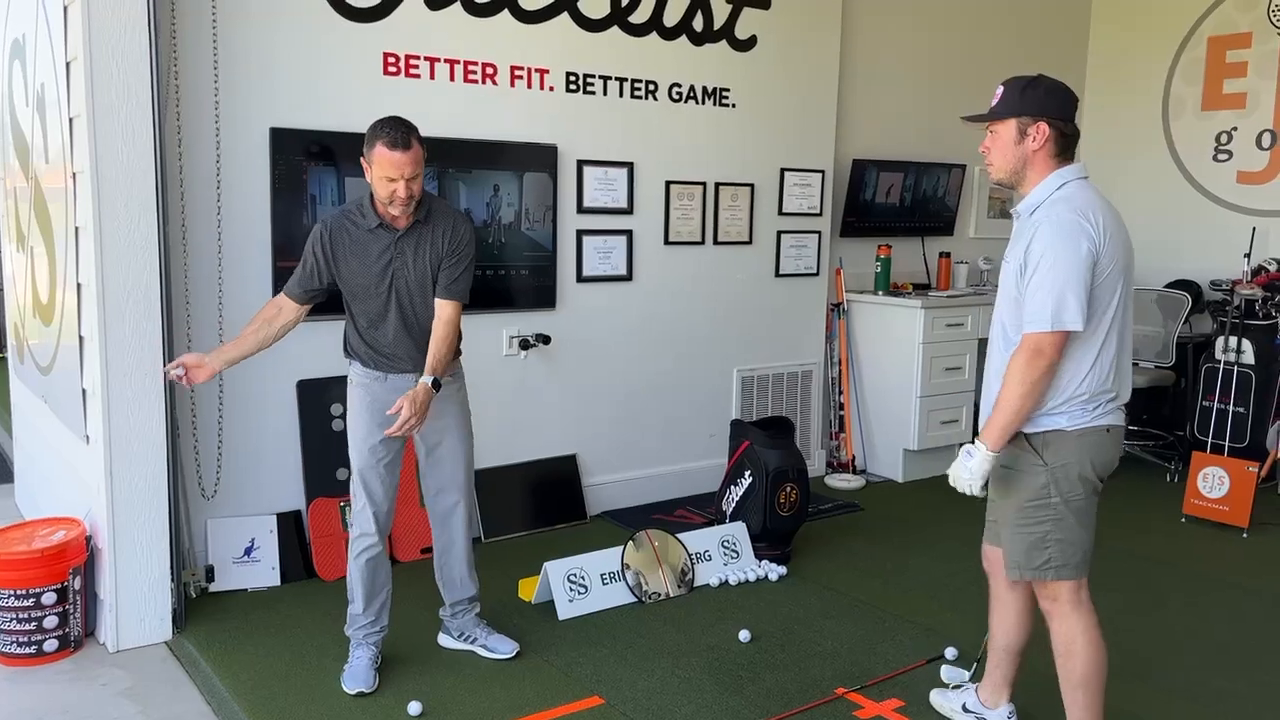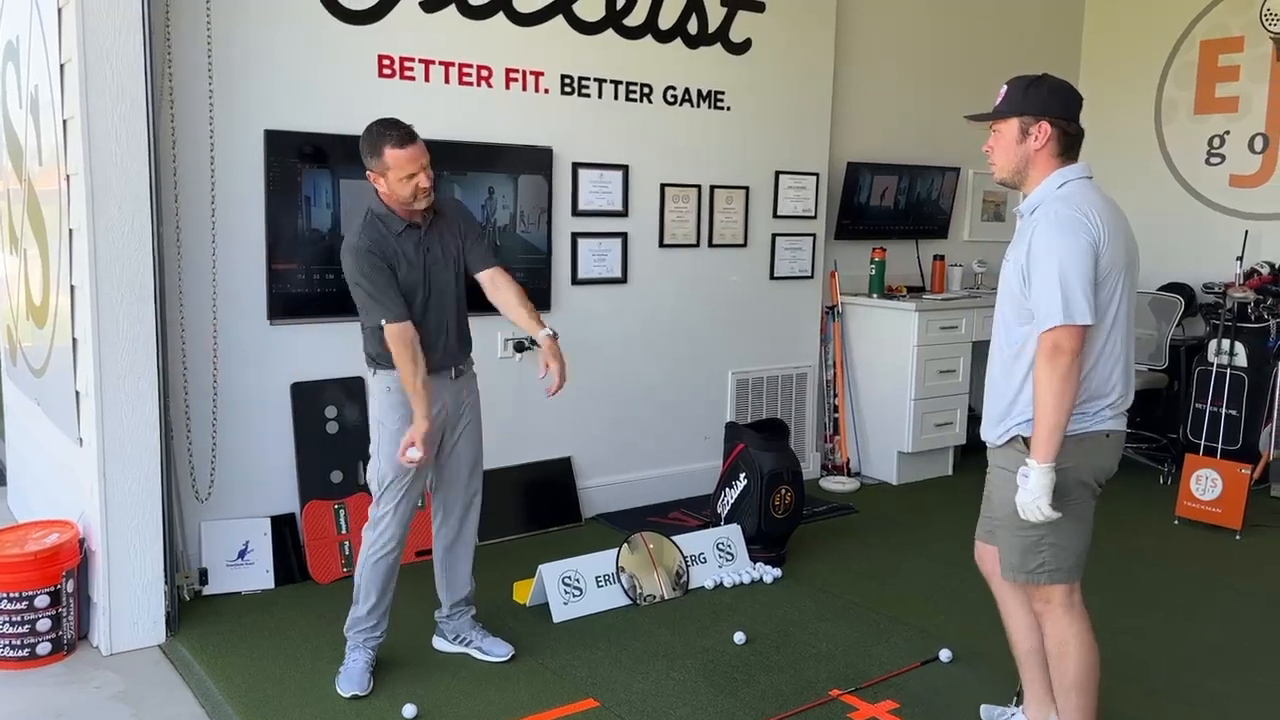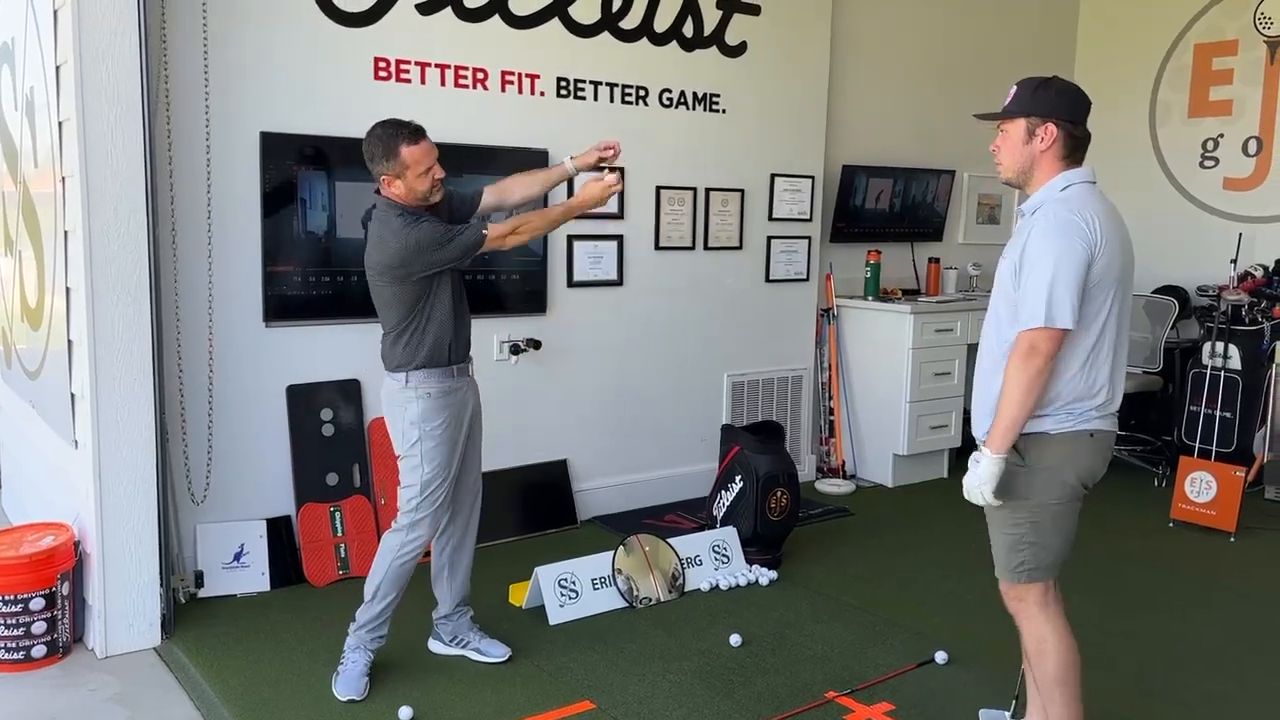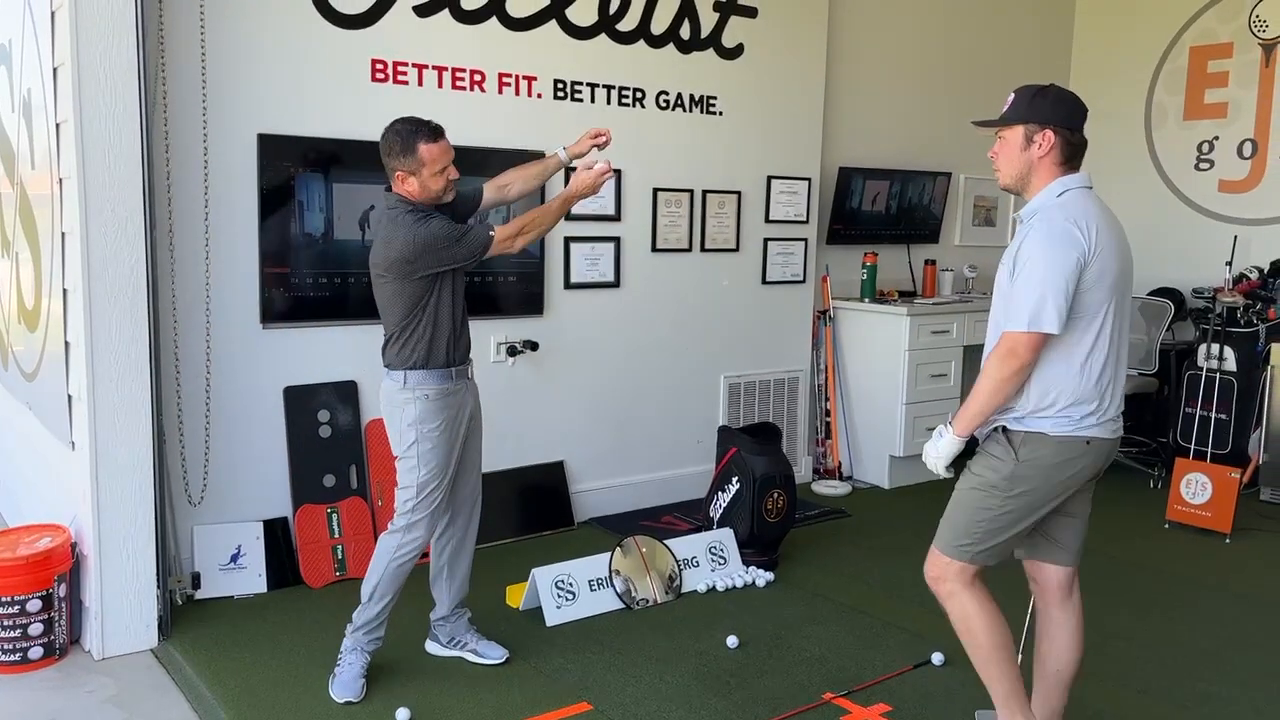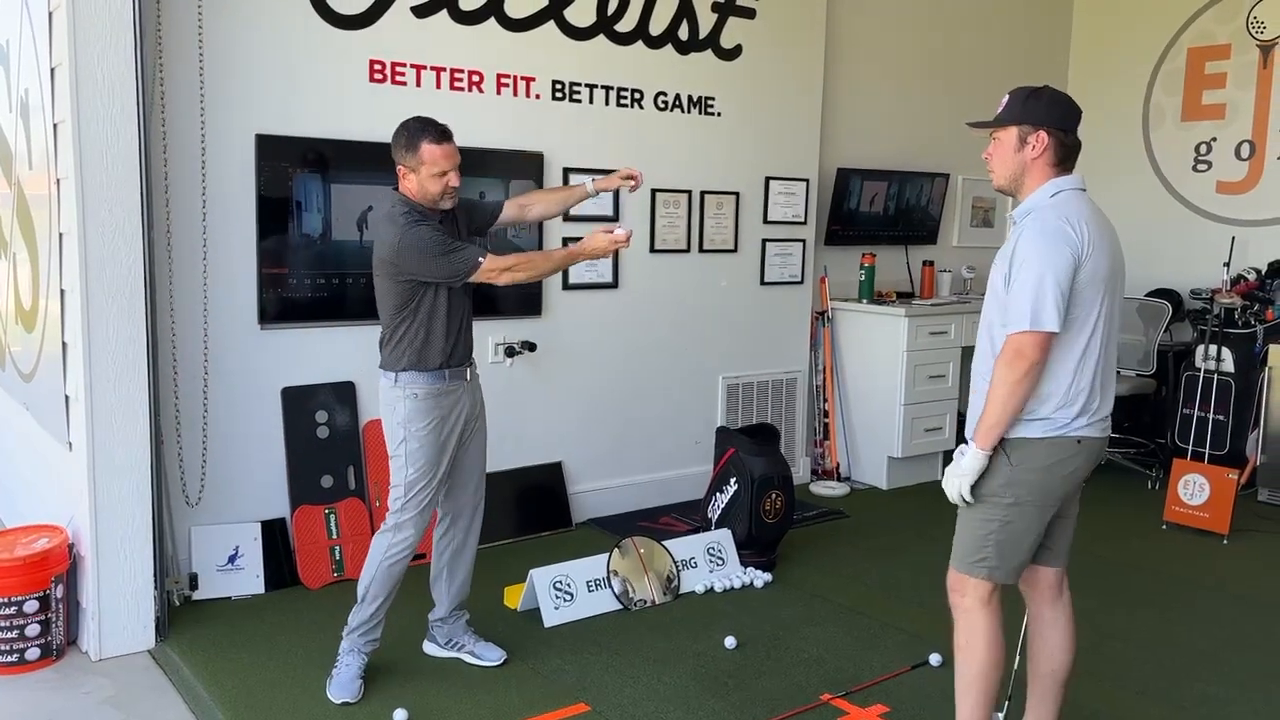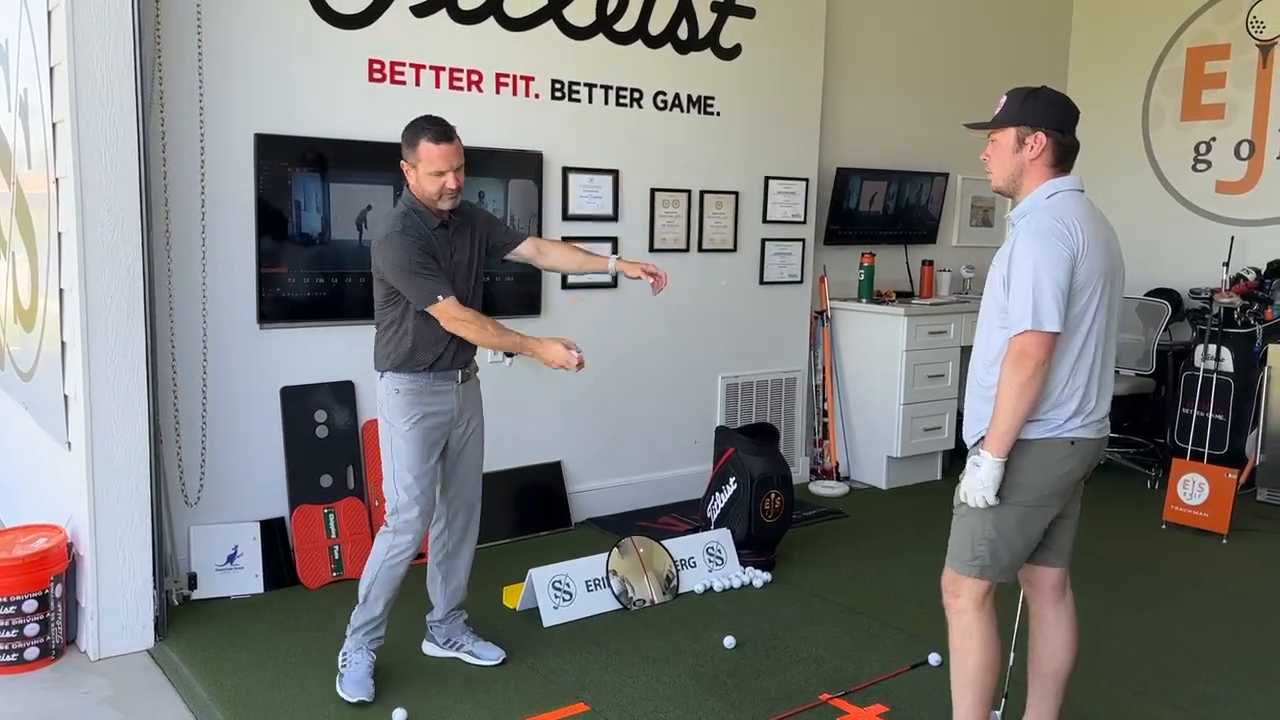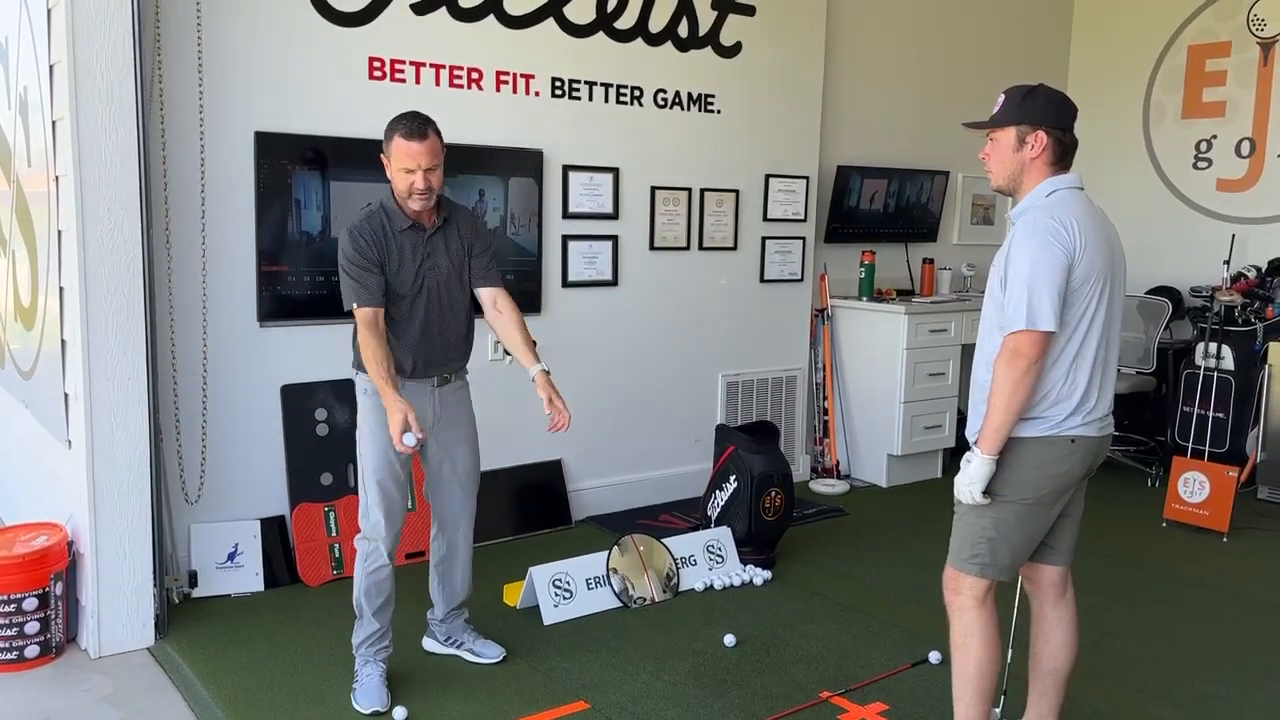
dt=0.3s
person 1, frame 1
left shoulder: (1061, 220)
right shoulder: (1062, 209)
left elbow: (1041, 351)
left wrist: (984, 444)
left hip: (1050, 438)
right hip: (1044, 432)
left knee: (1059, 593)
right knee: (1004, 564)
person 1, frame 2
left shoulder: (1060, 216)
right shoulder: (1074, 206)
left elbow: (1061, 346)
left wrist: (1041, 462)
left hip: (1050, 440)
right hip: (1035, 434)
left knee: (1052, 594)
right knee: (996, 559)
person 1, frame 3
left shoulder: (1060, 218)
right shoulder: (1077, 210)
left elbow: (1037, 347)
left wrist: (990, 450)
left hip: (1042, 439)
right hip: (1062, 433)
left knee: (1027, 594)
right knee: (1033, 586)
person 1, frame 4
left shoulder: (1055, 224)
right shoulder: (1085, 215)
left elbow: (1018, 351)
left wrist: (955, 431)
left hip: (1040, 439)
right hip: (1073, 433)
left knee: (947, 570)
right knee: (1054, 583)
person 1, frame 5
left shoulder: (1048, 224)
right shoulder: (1080, 217)
left elbow: (1025, 351)
left wrist: (974, 447)
left hip: (1030, 442)
right hip: (1066, 436)
left knee: (971, 590)
right knee: (1045, 585)
person 1, frame 6
left shoulder: (1044, 225)
right shoulder: (1082, 218)
left elbow: (1030, 351)
left wrist: (991, 454)
left hip: (1030, 444)
right hip: (1068, 437)
left knee: (965, 589)
right knee: (1047, 585)
person 1, frame 7
left shoulder: (1042, 225)
right shoulder: (1085, 217)
left elbow: (1024, 350)
left wrist: (983, 452)
left hip: (1032, 443)
right hip: (1072, 434)
left knee: (966, 587)
right knee: (1048, 583)
person 2, frame 1
left shoulder: (453, 228)
right shoulder: (336, 231)
left elbow: (446, 315)
right elbow: (287, 306)
left wrist: (426, 387)
right wrist: (216, 360)
left hip: (438, 384)
right hip: (373, 384)
left knee: (453, 507)
right knee: (370, 520)
left ankle: (461, 620)
right ankle: (365, 640)
person 2, frame 2
left shoulder: (451, 219)
right shoulder: (364, 247)
left elbow: (495, 280)
right elbow: (400, 335)
left wrist: (544, 337)
right wrist: (418, 419)
left hip: (461, 380)
right hip: (403, 390)
left knee: (458, 510)
right knee: (389, 521)
left ankle: (454, 622)
right ankle: (361, 645)
person 2, frame 3
left shoulder: (429, 204)
right shoulder: (406, 237)
left elbow: (502, 193)
right elbow: (507, 237)
left wrist: (574, 166)
right wrist: (578, 205)
left hip: (454, 381)
right hip: (421, 392)
left knee: (461, 510)
right knee: (418, 519)
left ankle: (452, 624)
right ankle: (361, 645)
person 2, frame 4
left shoulder: (429, 204)
right shoulder: (413, 234)
left elbow: (502, 188)
right elbow: (513, 237)
left wrist: (565, 155)
right wrist: (574, 194)
left hip: (456, 382)
right hip: (421, 392)
left knee: (460, 511)
right knee: (414, 521)
left ankle: (449, 626)
right ankle: (357, 647)
person 2, frame 5
left shoulder: (449, 209)
right shoulder: (405, 236)
left elbow: (521, 208)
right elbow: (501, 272)
left wrist: (594, 186)
right wrist: (582, 250)
left hip: (462, 384)
right hip: (418, 393)
left knee: (463, 513)
right knee: (406, 523)
left ankle: (448, 628)
right ankle: (355, 647)
person 2, frame 6
left shoulder: (469, 219)
right shoulder: (398, 238)
left elbow: (539, 250)
right elbow: (455, 318)
left wrist: (616, 263)
right wrist: (537, 348)
left hip: (462, 386)
right hip: (411, 394)
left knee: (459, 515)
right knee: (406, 523)
left ankle: (446, 628)
right ankle: (359, 645)
person 2, frame 7
left shoulder: (470, 229)
right shoulder: (364, 232)
left elbow: (498, 307)
right elbow: (371, 324)
left wrist: (539, 374)
right wrist: (390, 398)
left hip: (450, 391)
right hip: (390, 394)
left knee: (456, 517)
right knee: (380, 530)
left ankle: (447, 627)
right ankle: (371, 657)
